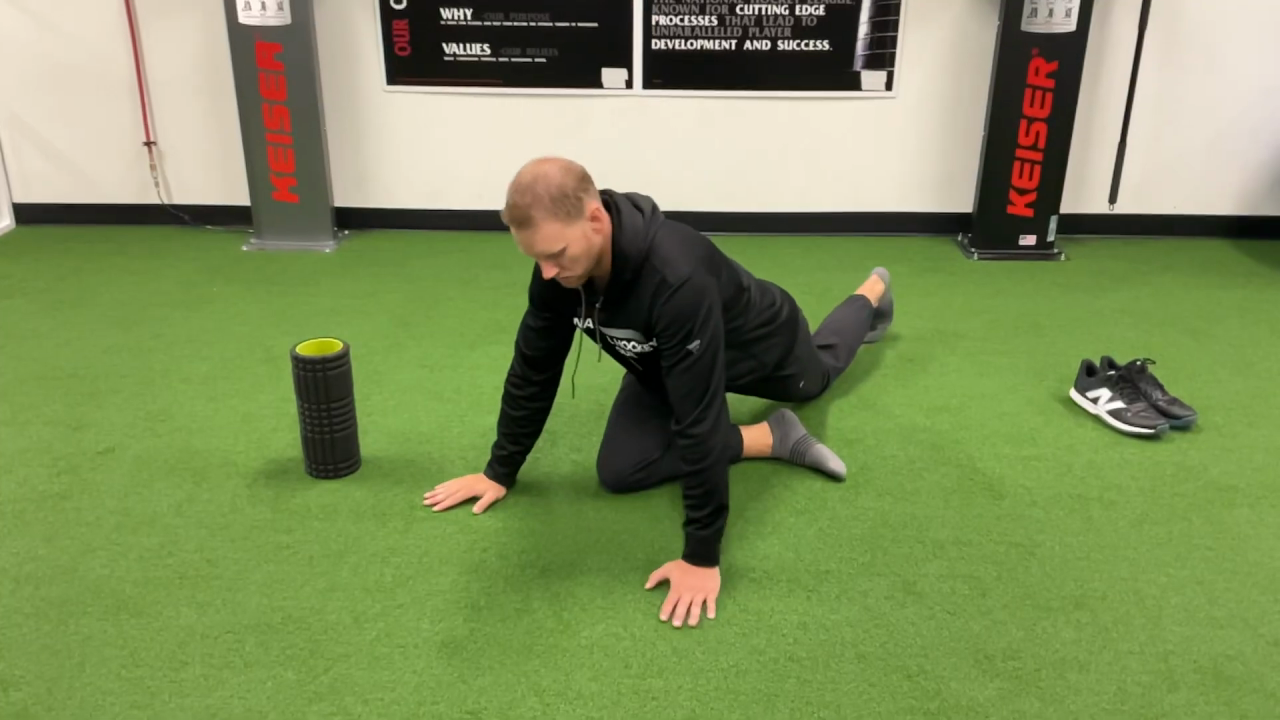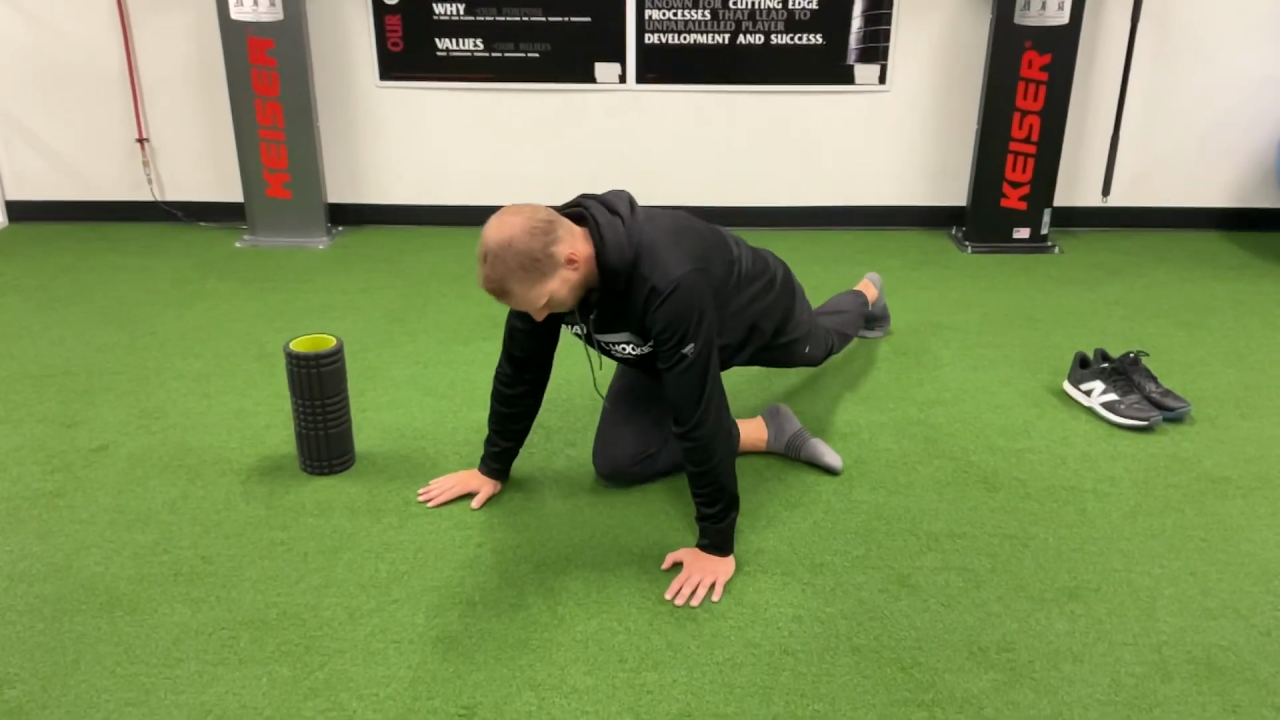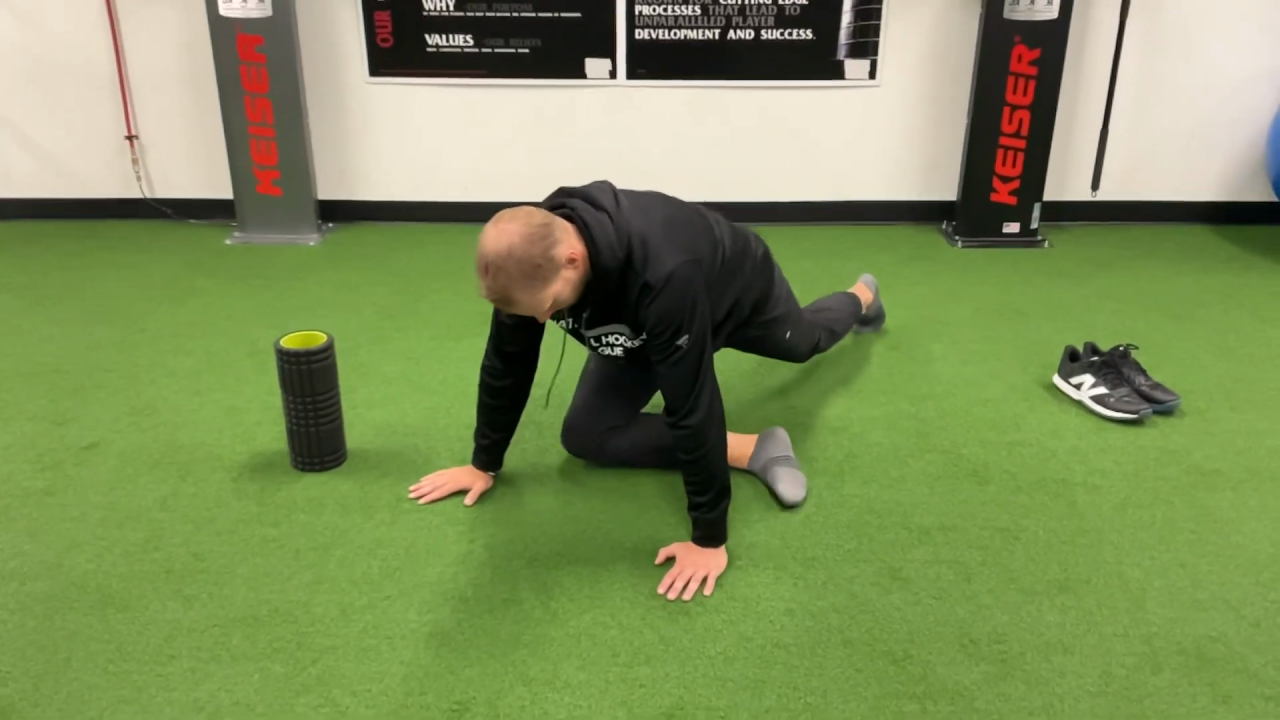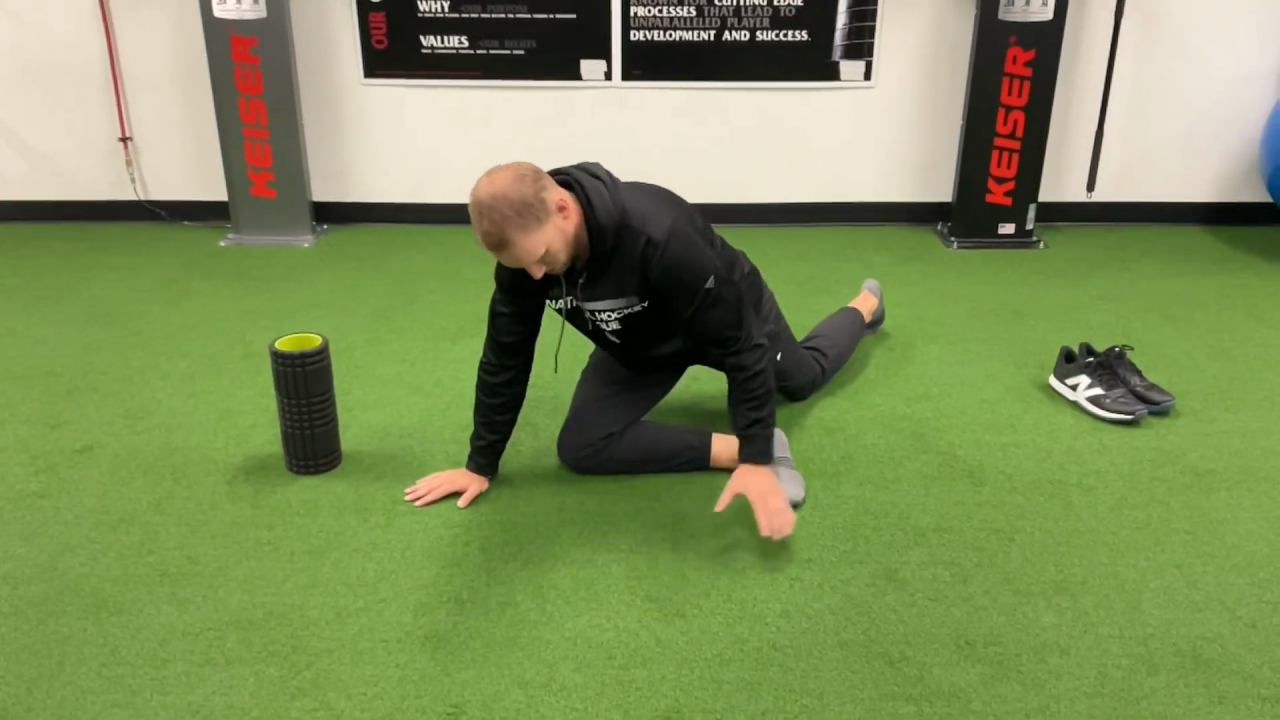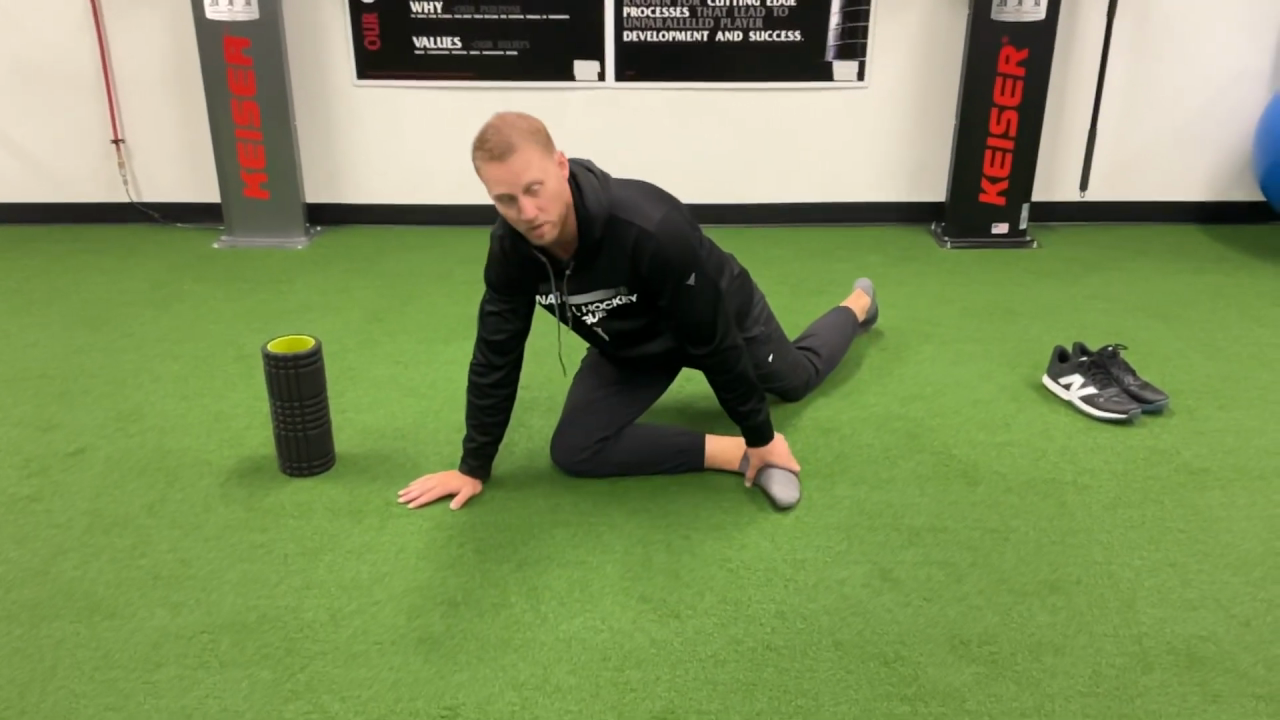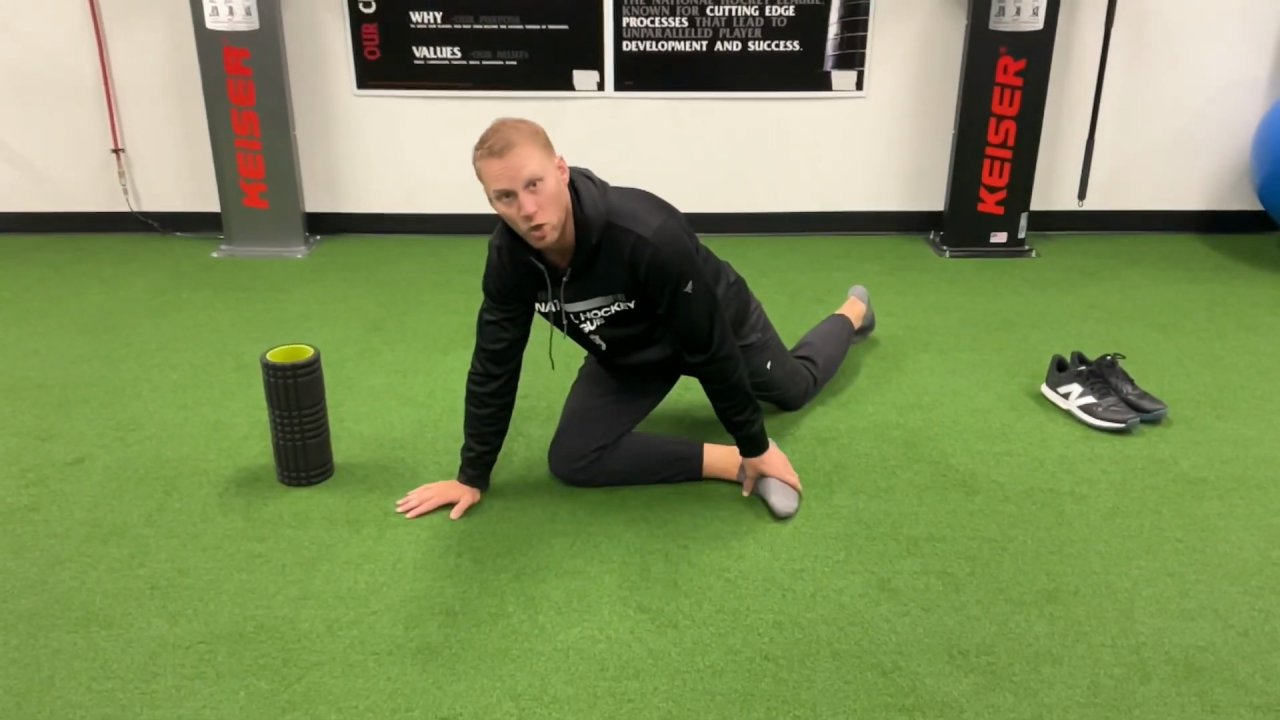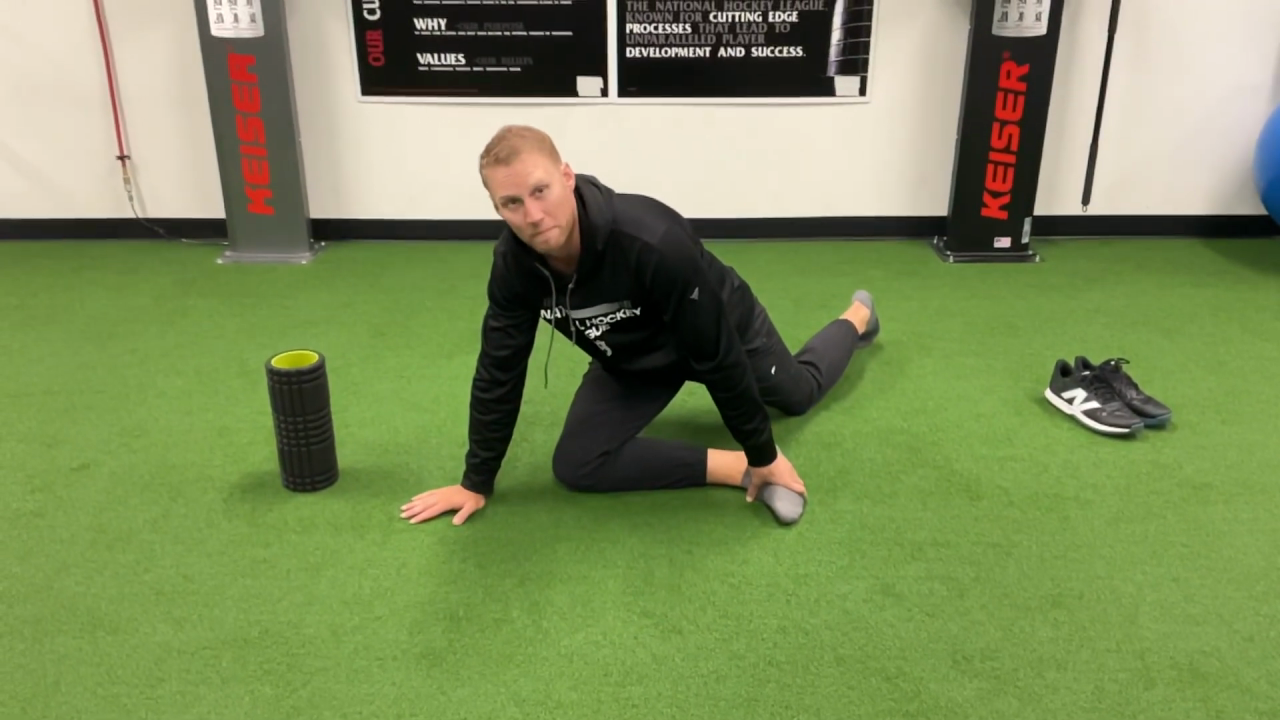
dt=0.5s
person 1, frame 1
left shoulder: (677, 277)
right shoulder: (558, 266)
left elbow: (698, 416)
right elbow: (534, 368)
left wrist: (701, 556)
right wrist: (499, 472)
left hip: (760, 347)
left knee: (820, 372)
right knee: (618, 469)
left ankle: (872, 293)
right ankle: (772, 439)
person 1, frame 2
left shoulder: (669, 281)
right shoulder: (538, 263)
left elbow: (698, 411)
right elbow: (521, 370)
left wrist: (717, 545)
right wrist: (492, 468)
left hip: (758, 309)
left knee: (816, 346)
right knee: (616, 460)
left ankle: (867, 296)
right ankle: (770, 433)
person 1, frame 3
left shoulder: (662, 272)
right shoulder: (528, 260)
left elbow: (691, 404)
right elbow: (507, 364)
left wrist: (709, 537)
right wrist: (484, 463)
left hip: (741, 288)
left knee: (803, 342)
right knee: (584, 435)
left ankle: (861, 297)
right ankle: (752, 451)
person 1, frame 4
left shoulder: (658, 235)
right shoulder: (524, 248)
left elbow: (739, 343)
right elbow: (506, 357)
left wrist: (757, 460)
right wrist: (482, 466)
left hip: (728, 319)
right hip: (639, 341)
left knee: (801, 379)
right knee: (581, 448)
left ankle: (862, 305)
right ankle: (728, 448)
person 1, frame 5
left shoulder: (651, 228)
right shoulder: (511, 247)
left elbow: (713, 342)
right elbow: (496, 356)
left wrist: (761, 436)
right wrist: (473, 467)
left hip: (721, 315)
right hip: (630, 345)
left knee: (797, 379)
right knee: (574, 451)
left ankle: (856, 305)
right ankle: (734, 454)
person 1, frame 6
left shoulder: (647, 235)
right shoulder: (509, 254)
left elbow: (710, 350)
right elbow: (494, 365)
left wrist: (754, 447)
right wrist: (472, 476)
left hip: (717, 323)
right hip: (627, 353)
left knee: (794, 389)
right knee: (572, 460)
left ankle: (852, 312)
right ankle: (729, 464)
person 1, frame 7
left shoulder: (654, 242)
right shoulder: (514, 261)
left elbow: (718, 356)
right elbow: (499, 371)
left wrist: (764, 455)
right wrist: (476, 482)
left hip: (723, 328)
right hip: (630, 359)
left knee: (799, 394)
right knee: (576, 465)
left ankle: (856, 316)
right ankle: (736, 468)
